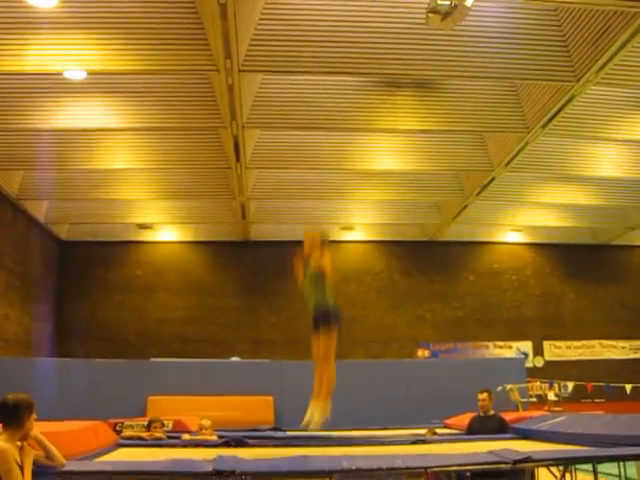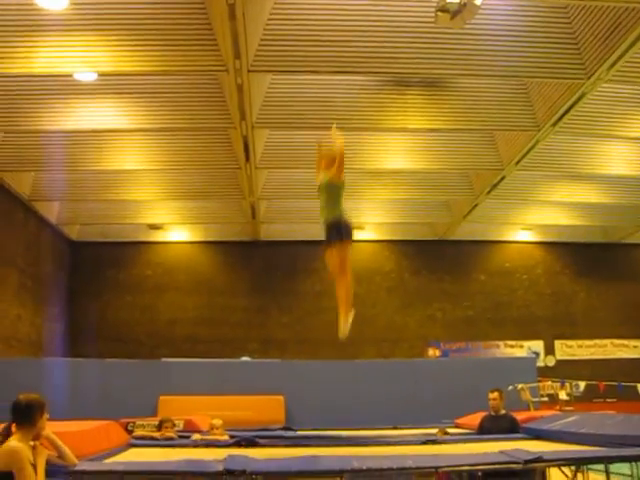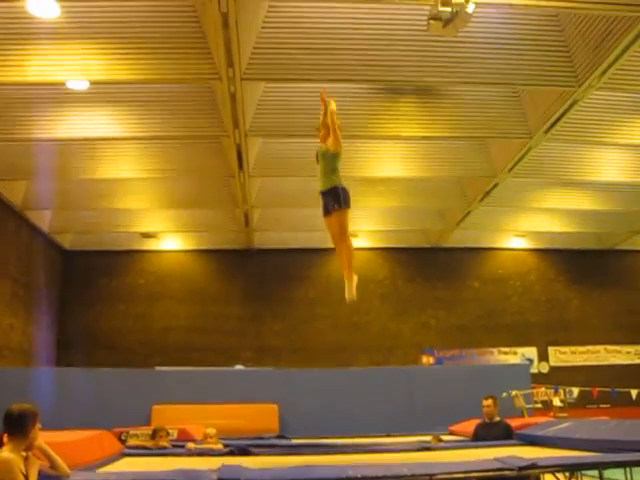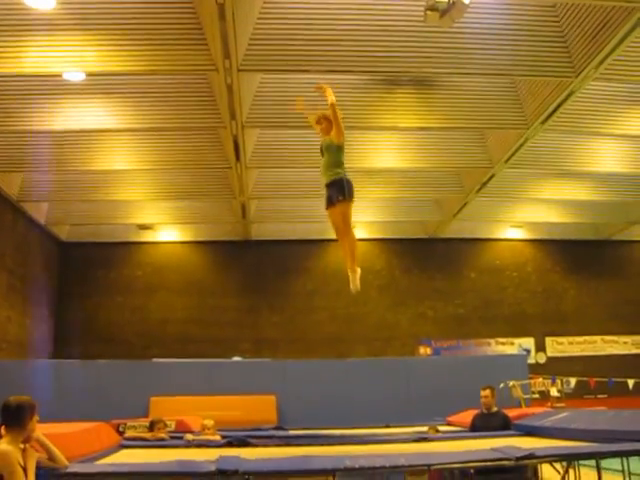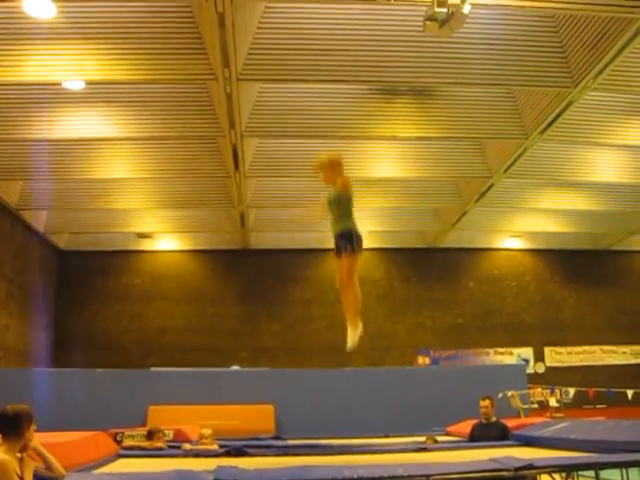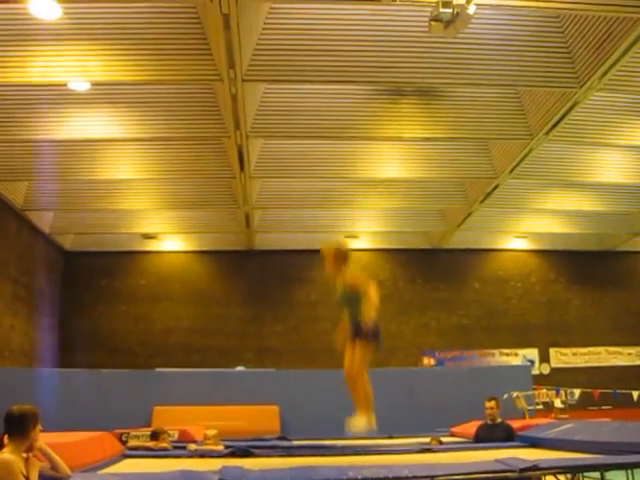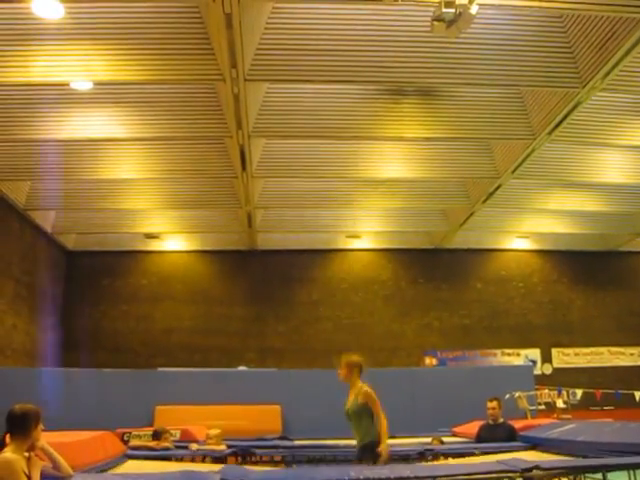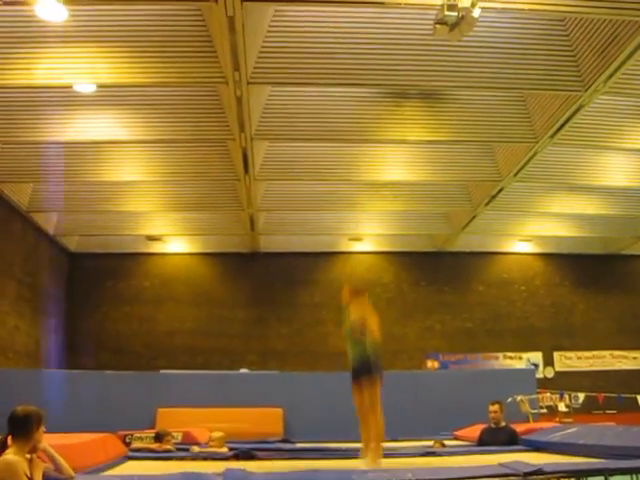
dt=0.2s
person 1, frame 1
left shoulder: (322, 259)
right shoulder: (312, 265)
left elbow: (328, 271)
right elbow: (303, 282)
right wrist: (300, 264)
left hip: (327, 313)
right hip: (318, 314)
left knee: (326, 359)
right knee: (318, 360)
left ankle: (323, 401)
right ankle: (317, 404)
person 1, frame 2
left shoulder: (336, 175)
right shoulder: (325, 179)
left elbow: (340, 152)
right elbow: (319, 171)
left wrist: (336, 137)
right wrist: (320, 151)
left hip: (338, 225)
right hip: (330, 226)
left knee: (343, 271)
right knee: (336, 273)
left ankle: (347, 311)
right ankle: (344, 311)
person 1, frame 3
left shoulder: (334, 143)
right shoulder: (323, 147)
left elbow: (333, 118)
right elbow: (324, 122)
left wrist: (330, 105)
right wrist: (324, 105)
left hip: (336, 191)
right hip: (327, 194)
left knee: (343, 237)
right knee: (337, 240)
left ankle: (349, 277)
right ankle: (348, 277)
person 1, frame 4
left shoulder: (337, 135)
right shoulder: (326, 139)
left elbow: (333, 106)
right elbow: (315, 122)
left wrist: (329, 93)
right wrist: (304, 111)
left hip: (340, 183)
right hip: (331, 186)
left knee: (345, 228)
right knee: (340, 232)
left ankle: (353, 267)
right ankle: (352, 268)
person 1, frame 5
left shoulder: (342, 186)
right shoulder: (334, 191)
left elbow: (340, 174)
right elbow: (327, 204)
left wrist: (329, 165)
left hip: (349, 236)
right hip: (340, 239)
left knee: (349, 282)
right knee: (343, 285)
left ankle: (355, 324)
right ankle: (352, 325)
person 1, frame 6
left shoulder: (350, 277)
right shoulder: (341, 280)
left elbow: (372, 289)
left wrist: (371, 313)
right wrist: (342, 334)
left hip: (367, 329)
right hip: (356, 329)
left knee: (358, 372)
right knee: (349, 373)
left ankle: (368, 416)
right ankle: (362, 413)
person 1, frame 7
left shoulder: (365, 391)
right shoulder: (351, 393)
left elbow: (381, 417)
left wrist: (384, 442)
left hip: (373, 444)
right hip: (363, 446)
person 1, frame 8
left shoulder: (364, 310)
right shoulder: (351, 312)
left elbow: (374, 331)
left hip: (369, 363)
right hip: (357, 366)
left knee: (373, 410)
right knee: (362, 412)
left ankle: (375, 453)
right ankle: (367, 454)
